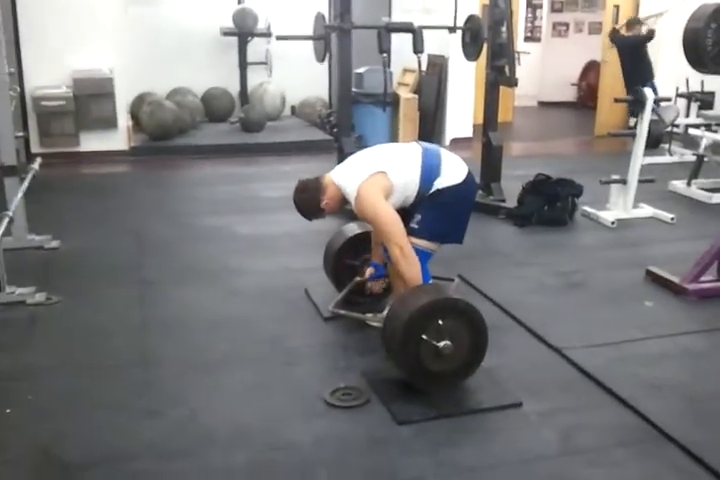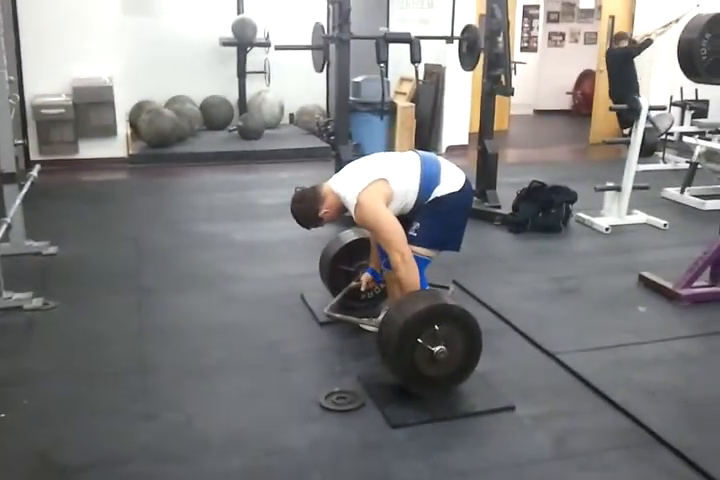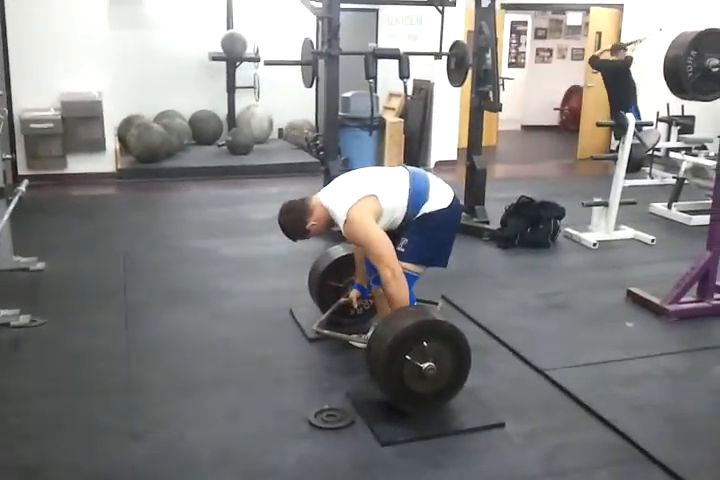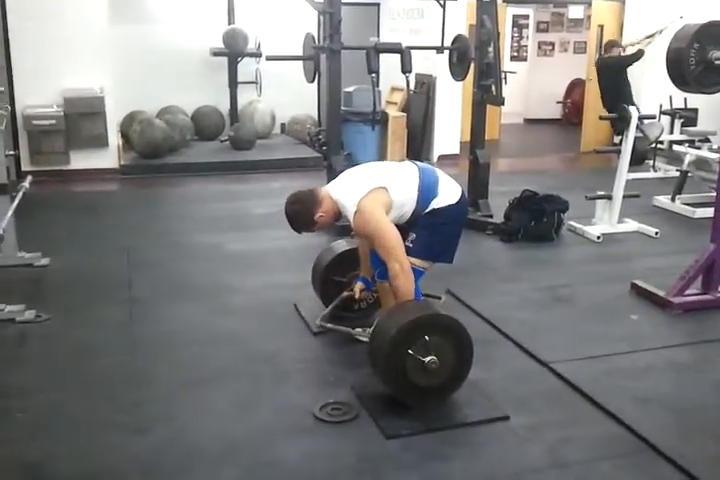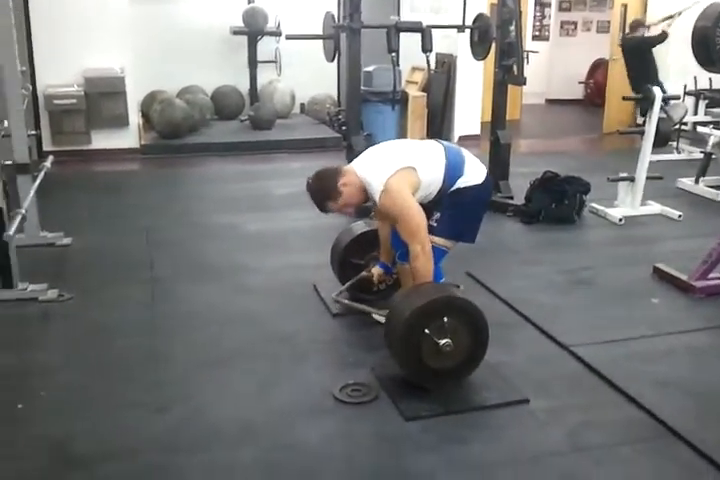
dt=0.4s
person 1, frame 1
left shoulder: (364, 195)
right shoulder: (346, 175)
left elbow: (401, 249)
right elbow: (381, 223)
right wrist: (377, 264)
left hip: (452, 183)
right hip: (433, 175)
left knee: (412, 256)
right knee: (392, 243)
person 1, frame 2
left shoulder: (364, 203)
right shoulder: (345, 182)
left elbow: (402, 256)
right elbow: (379, 228)
right wrist: (374, 269)
left hip: (450, 191)
left knee: (411, 263)
right knee: (388, 251)
person 1, frame 3
left shoulder: (352, 218)
right shoulder: (331, 197)
left elbow: (391, 271)
right elbow: (364, 244)
right wrist: (360, 285)
left hip: (438, 208)
right hip: (414, 201)
left knee: (399, 280)
right knee: (376, 266)
person 1, frame 4
left shoulder: (363, 210)
right shoulder: (337, 190)
left elbow: (399, 265)
right elbow: (366, 235)
right wrist: (365, 278)
left hip: (445, 204)
right hip: (419, 195)
left knee: (404, 274)
right knee: (380, 261)
person 1, frame 5
left shoulder: (389, 190)
right shoulder: (360, 170)
left elbow: (420, 248)
right elbow: (386, 219)
right wrist: (384, 263)
left hip: (468, 183)
right hip: (441, 177)
left knee: (429, 256)
right knee: (401, 241)
